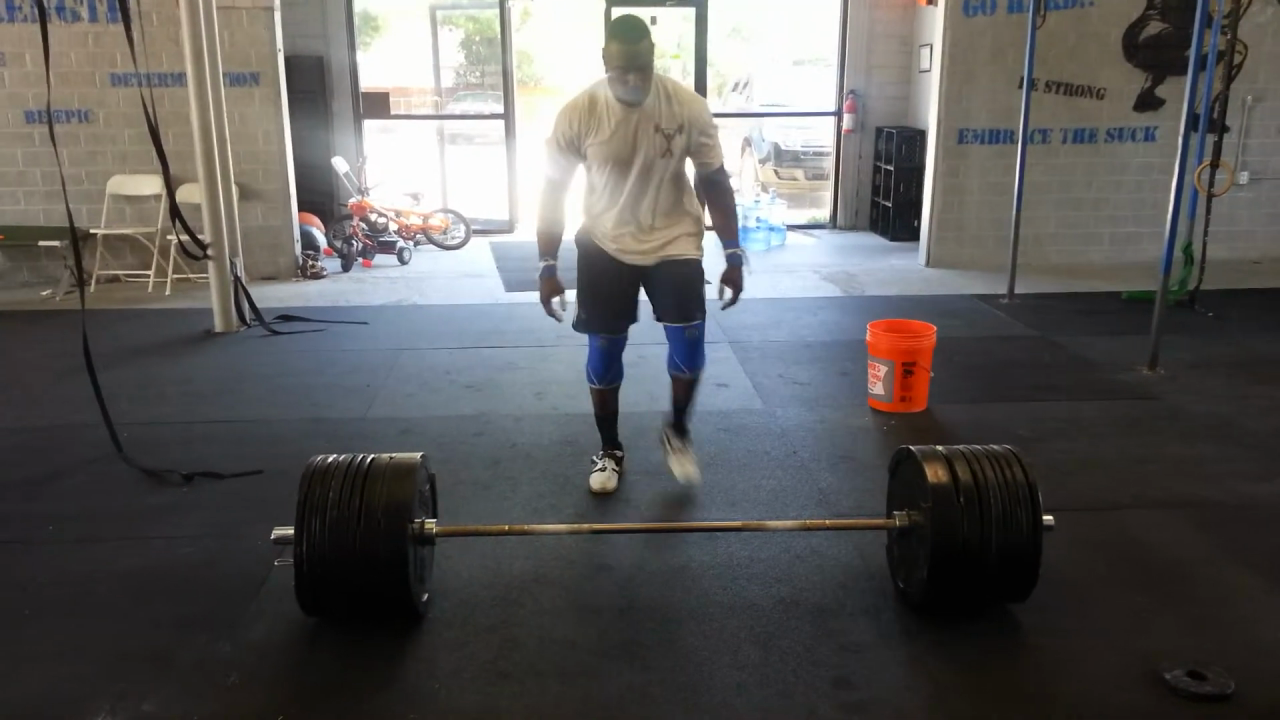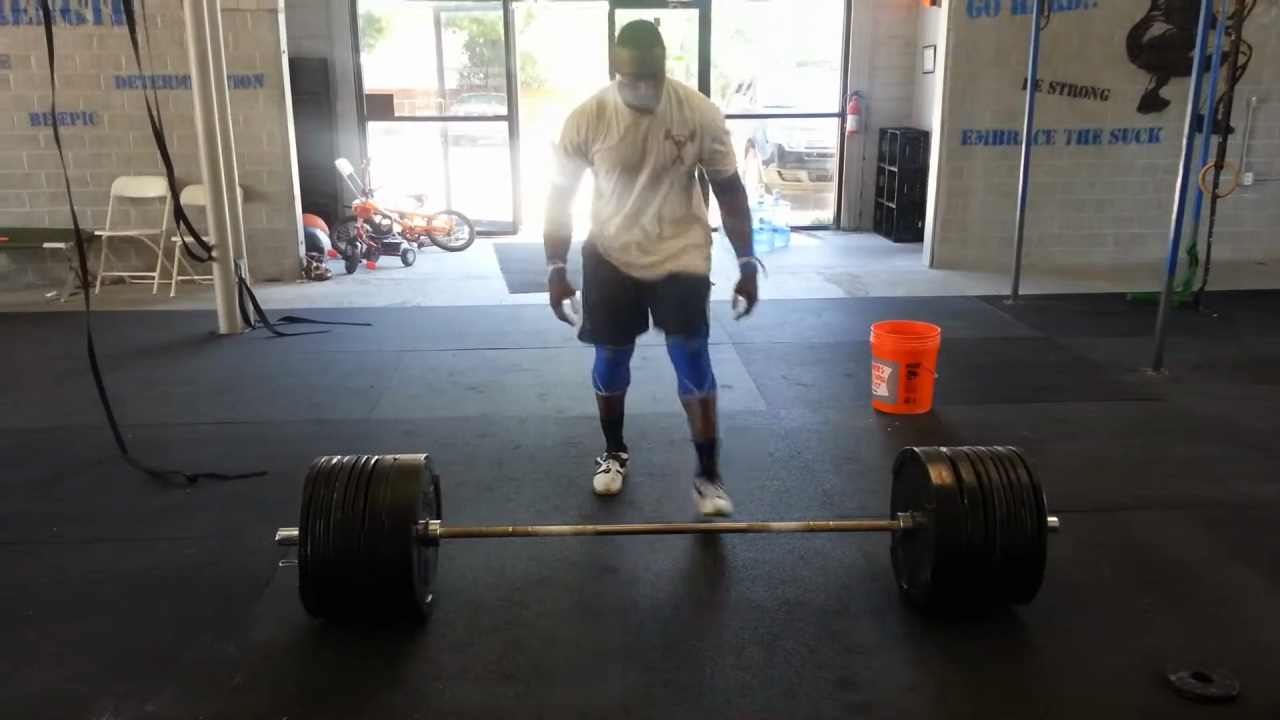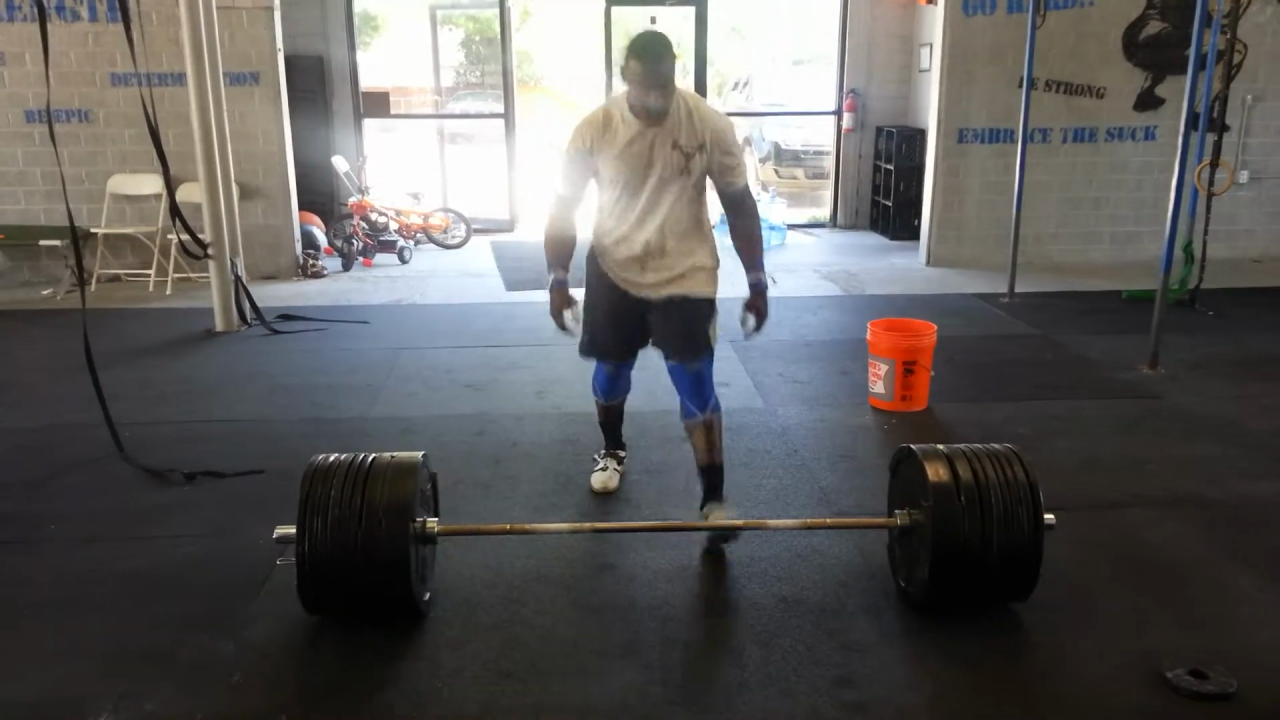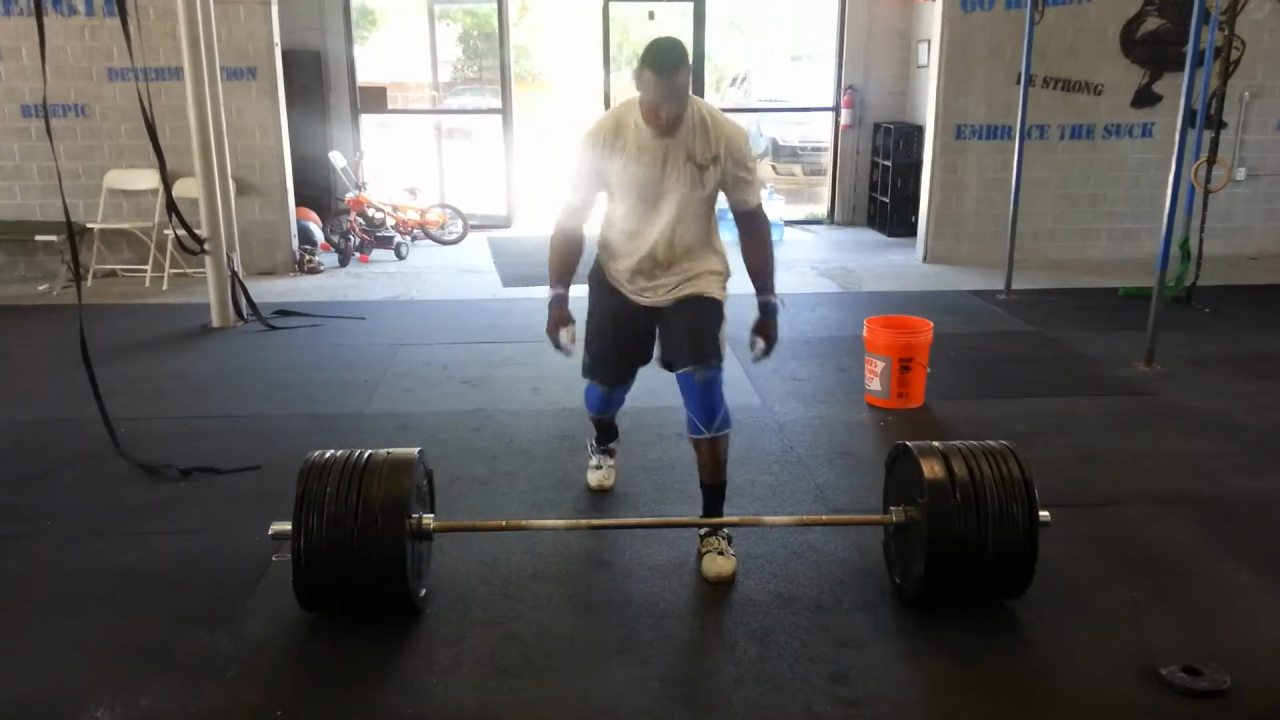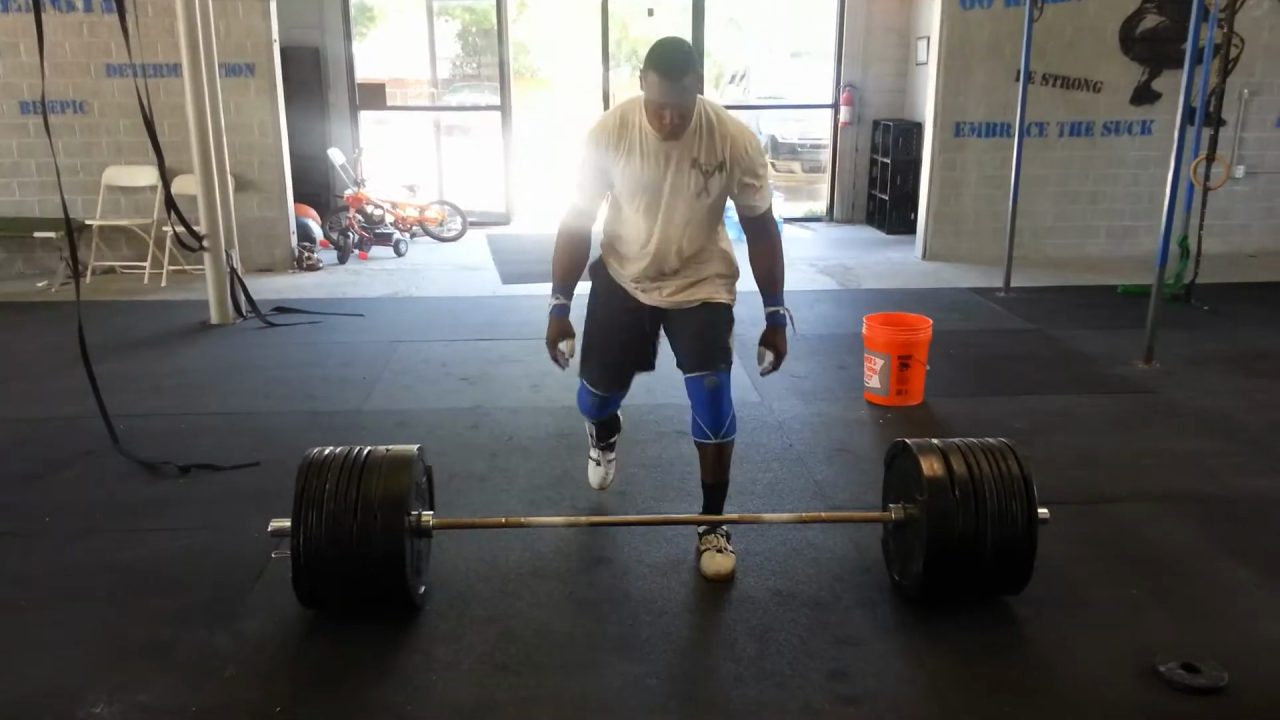
dt=0.1s
person 1, frame 1
left shoulder: (687, 106)
right shoulder: (578, 113)
left elbow: (715, 181)
right elbow: (555, 189)
left wrist: (733, 254)
right wrist: (547, 266)
left hip: (674, 238)
right hip: (605, 243)
left knee: (688, 338)
right knee: (605, 348)
left ankle: (678, 432)
right ankle: (609, 449)
person 1, frame 2
left shoulder: (700, 113)
right shoulder: (587, 118)
left elbow: (729, 188)
right elbow: (561, 194)
left wrist: (746, 263)
right wrist: (556, 268)
left hip: (680, 251)
right hip: (611, 254)
left knee: (692, 357)
right knee: (610, 357)
left ankle: (708, 478)
right ankle: (615, 452)
person 1, frame 3
left shoulder: (710, 125)
right shoulder: (595, 128)
left elbow: (739, 203)
right elbow: (566, 203)
left wrist: (756, 280)
right wrist: (558, 279)
left hip: (686, 270)
right hip: (614, 267)
left knee: (694, 378)
right knee: (611, 370)
left ankle: (714, 503)
right ankle: (612, 450)
person 1, frame 4
left shoulder: (726, 137)
right shoulder: (606, 132)
left elbow: (752, 221)
right elbow: (573, 215)
left wrist: (766, 304)
right wrist: (558, 296)
left hip: (694, 281)
right hip: (619, 278)
left knee: (703, 392)
right knee: (604, 386)
left ankle: (713, 527)
right ankle: (605, 445)
person 1, frame 5
left shoulder: (734, 139)
right shoulder: (610, 131)
left elbow: (760, 227)
right elbow: (578, 218)
left wrist: (775, 314)
right wrist: (559, 305)
left hip: (701, 281)
right hip: (622, 277)
left knee: (711, 396)
right knee: (596, 394)
left ankle: (713, 524)
right ankle: (606, 433)
